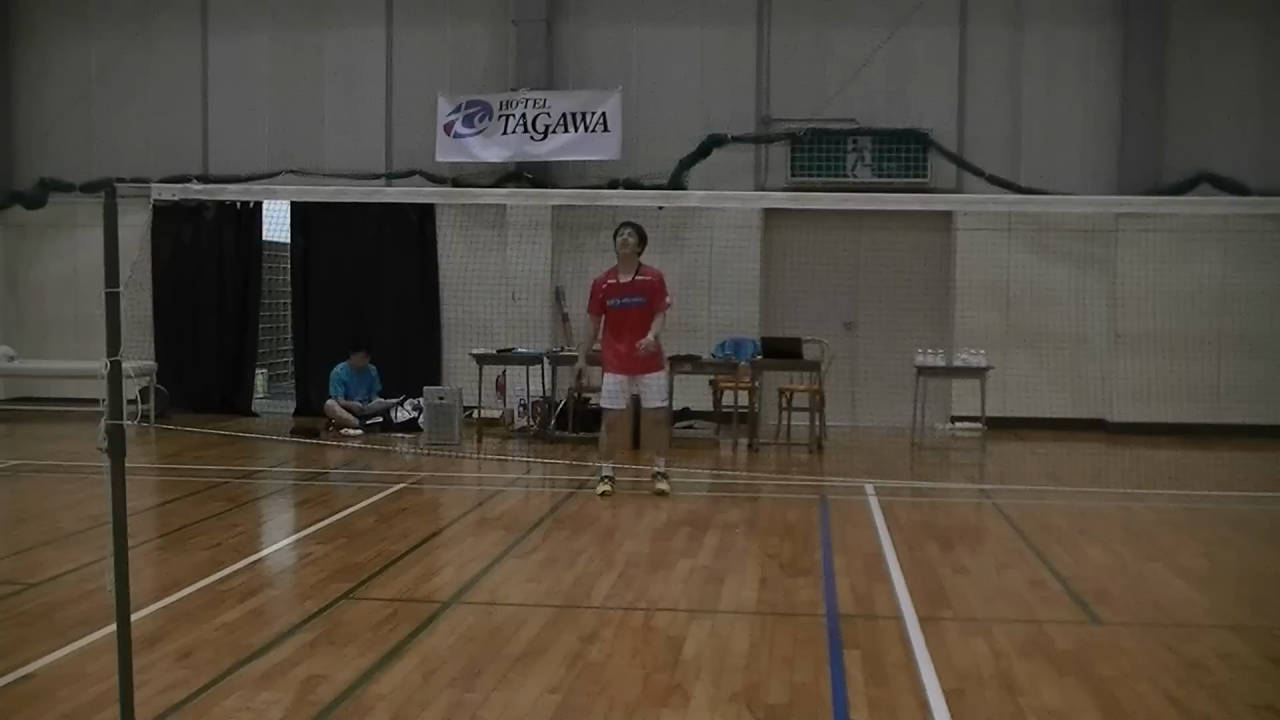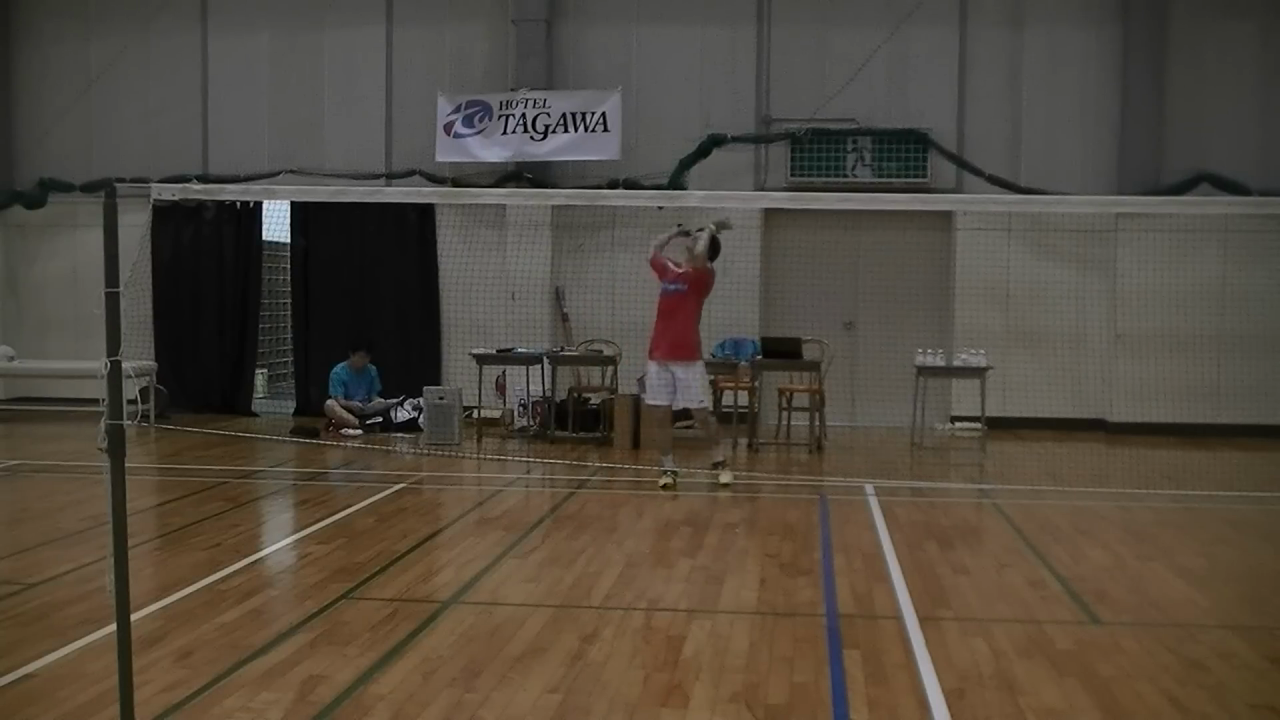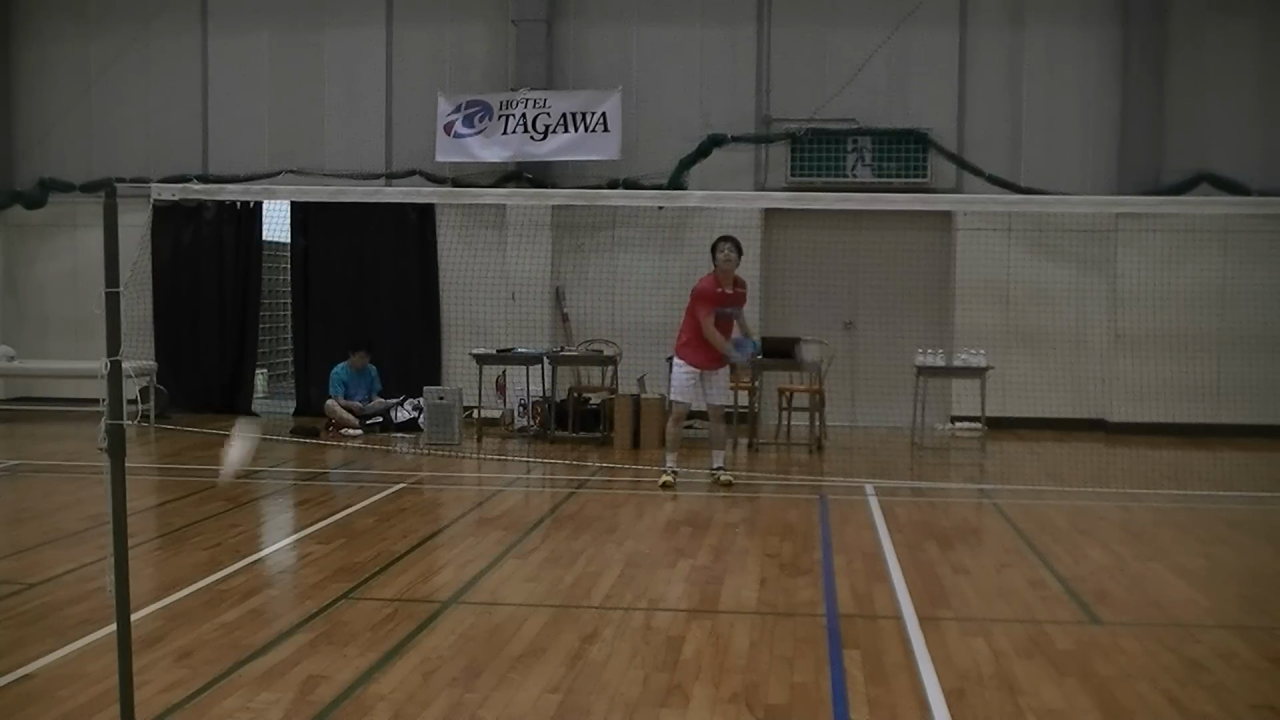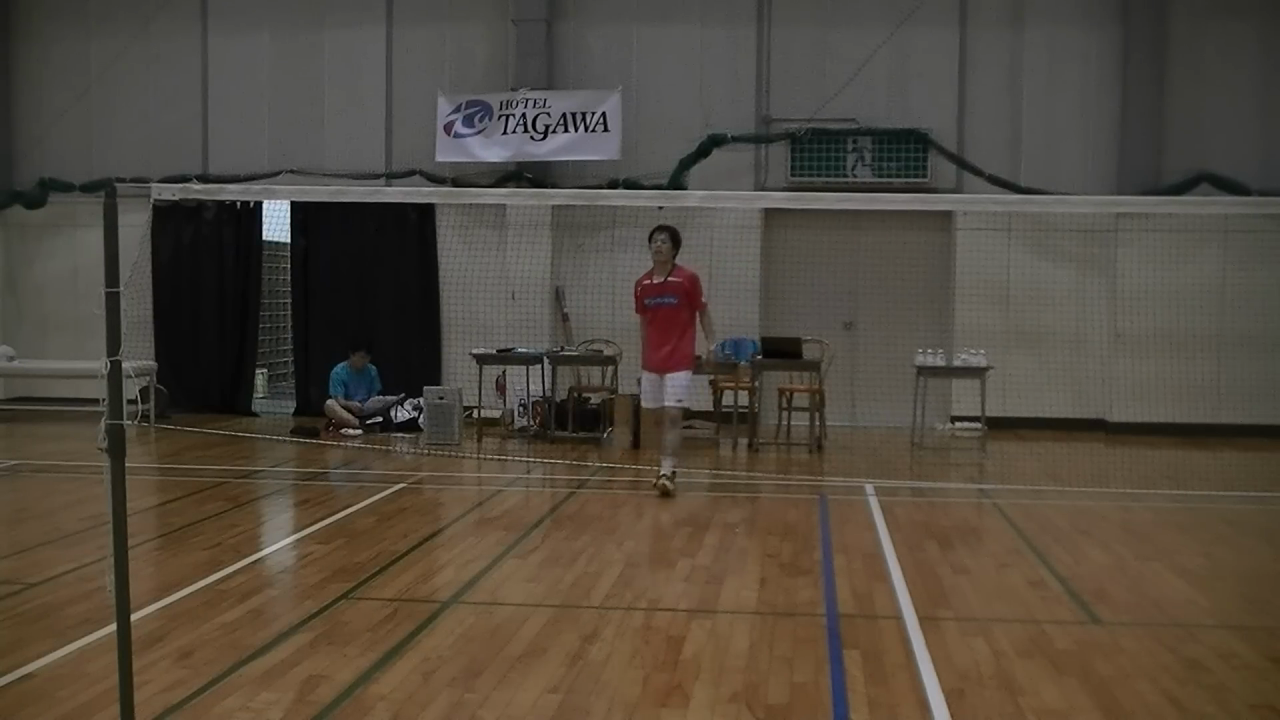
dt=1s
person 1, frame 1
left shoulder: (654, 279)
right shoulder: (602, 283)
left elbow: (660, 316)
right elbow: (594, 323)
left wrist: (652, 337)
right wrist: (582, 357)
left hip: (650, 361)
right hip: (615, 363)
left knee: (657, 417)
right knee: (611, 420)
left ankle: (660, 471)
right ankle: (606, 474)
person 1, frame 2
left shoulder: (703, 274)
right shoulder: (669, 268)
left elbow: (699, 254)
right elbow: (654, 251)
left wrist: (710, 230)
right wrist: (676, 232)
left hip: (688, 356)
right hip: (659, 354)
left knee: (702, 414)
right knee: (661, 416)
left ankle: (720, 462)
right ankle: (668, 468)
person 1, frame 3
left shoulder: (741, 287)
right shoulder: (705, 287)
right elbow: (708, 329)
left wrist: (750, 337)
right wrist: (734, 354)
left hip: (717, 361)
right hip: (688, 357)
left knee: (717, 413)
right knee: (678, 412)
left ankle: (718, 467)
right ankle: (670, 468)
person 1, frame 4
left shoulder: (688, 279)
right shoulder: (641, 284)
left elbow: (703, 313)
left wrist: (711, 345)
right wrist: (643, 357)
left hip: (679, 361)
right hip: (652, 361)
left knee: (673, 416)
right knee: (657, 416)
left ankle: (667, 474)
right ankle: (665, 468)
